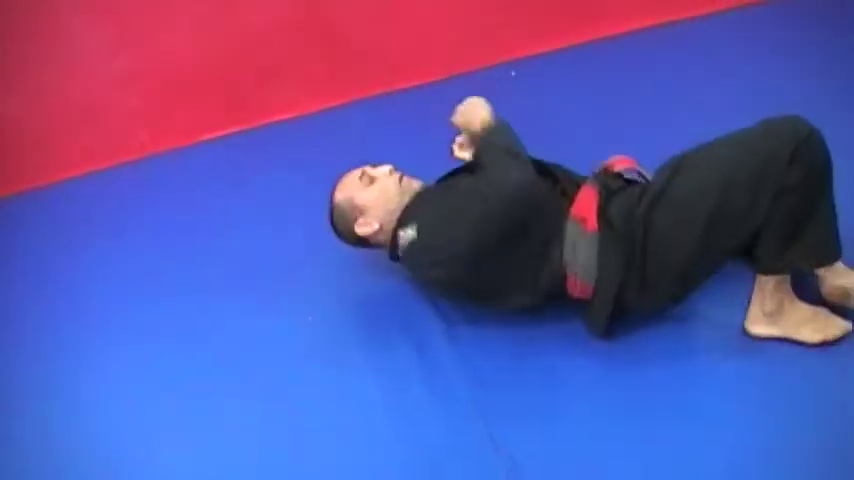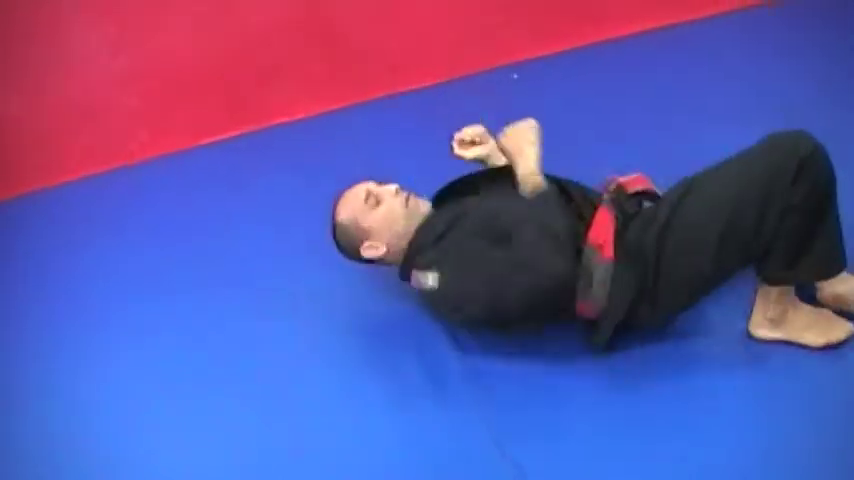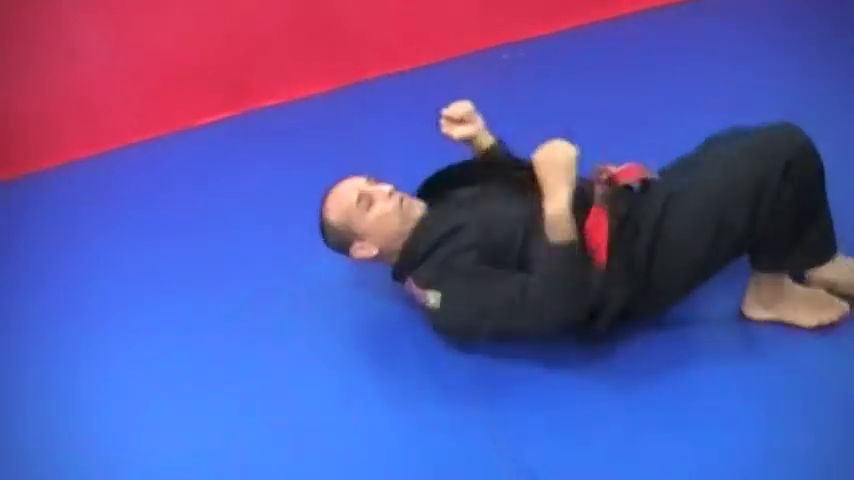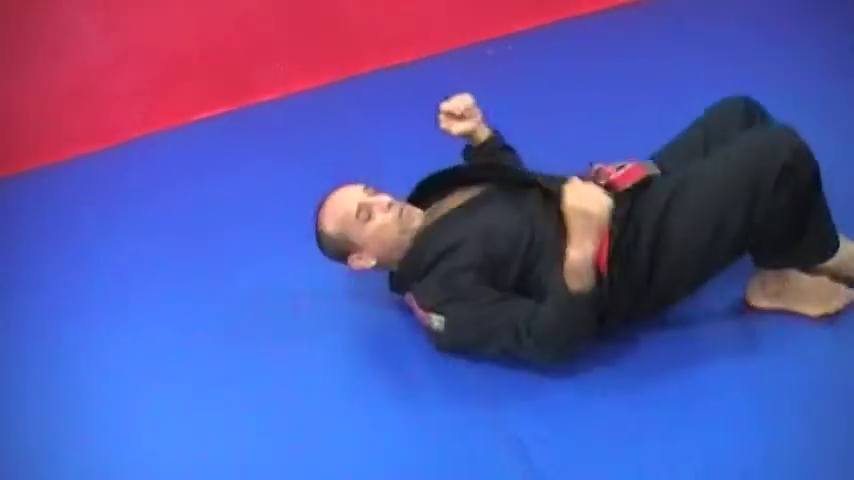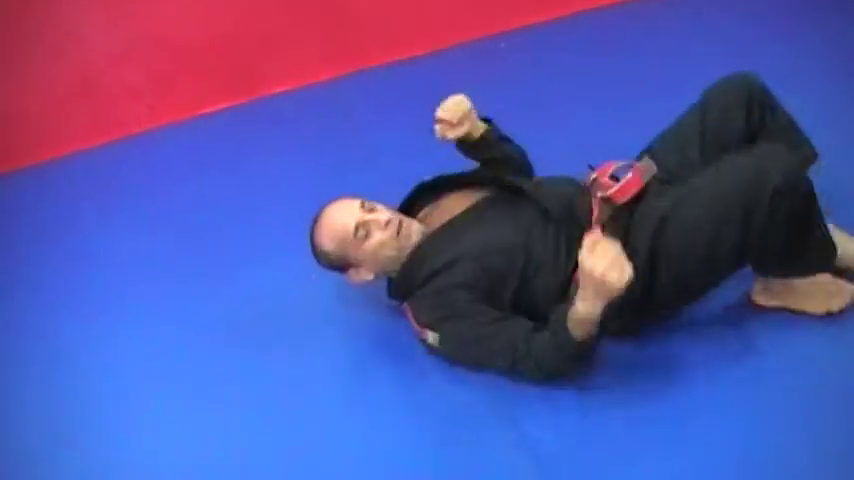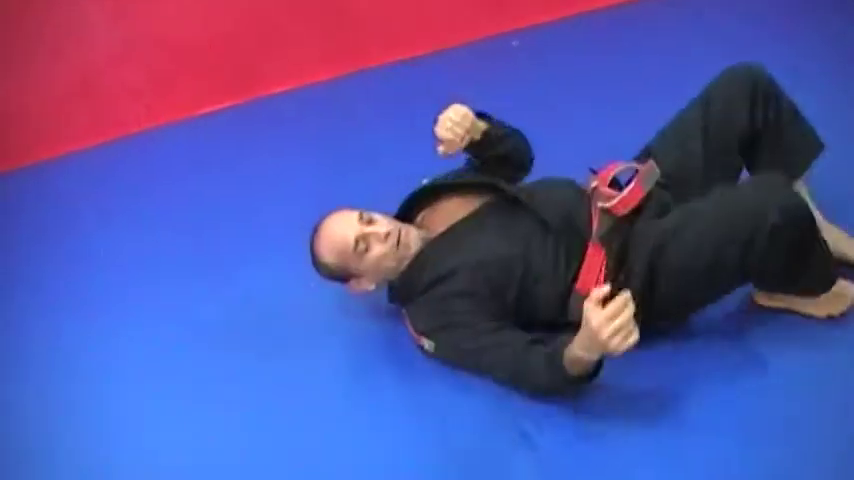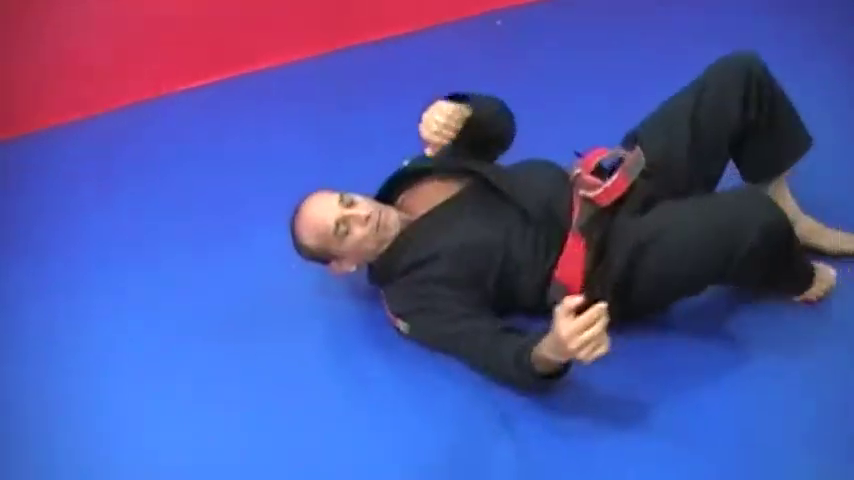
dt=0.1s
person 1, frame 1
left shoulder: (424, 233)
right shoulder: (434, 238)
right elbow: (522, 187)
left wrist: (483, 149)
right wrist: (486, 130)
left hip: (613, 228)
right hip: (629, 252)
right knee: (792, 142)
right ankle: (772, 305)
person 1, frame 2
left shoulder: (445, 218)
right shoulder: (445, 276)
right elbow: (548, 272)
left wrist: (496, 159)
right wrist: (525, 166)
left hip: (629, 222)
right hip: (636, 269)
left knee: (756, 170)
right knee: (797, 154)
right ankle: (778, 309)
person 1, frame 3
left shoulder: (439, 206)
right shoulder: (444, 286)
right elbow: (555, 309)
left wrist: (484, 140)
right wrist: (558, 201)
left hip: (623, 212)
right hip: (634, 264)
left knee: (740, 145)
right knee: (785, 152)
right ankle: (771, 292)
person 1, frame 4
left shoulder: (433, 202)
right shoulder: (440, 294)
left elbow: (514, 180)
right elbow: (552, 338)
left wrist: (477, 131)
right wrist: (581, 242)
left hip: (622, 199)
right hip: (636, 253)
left knee: (738, 116)
right knee: (777, 152)
left ankle: (804, 242)
right ankle: (776, 284)
person 1, frame 5
left shoulder: (432, 205)
right shoulder: (437, 307)
left elbow: (518, 173)
right elbow: (546, 358)
left wrist: (472, 129)
right wrist: (590, 303)
left hip: (620, 204)
right hip: (636, 262)
left knee: (740, 94)
right knee: (771, 175)
right ankle: (780, 283)
person 1, frame 6
left shoulder: (435, 197)
right shoulder: (434, 311)
left elbow: (517, 155)
right elbow: (529, 366)
left wrist: (473, 125)
right wrist: (584, 348)
right hip: (633, 272)
left knee: (745, 85)
right knee: (769, 202)
left ankle: (809, 230)
right ankle: (792, 287)
person 1, frame 7
left shoulder: (417, 180)
right shoulder: (413, 294)
left elbow: (499, 125)
right elbow: (503, 356)
left wrist: (455, 114)
right wrist: (553, 350)
left hip: (610, 185)
right hip: (615, 265)
left knee: (739, 76)
right knee: (751, 222)
left ankle: (787, 220)
right ankle: (786, 278)
